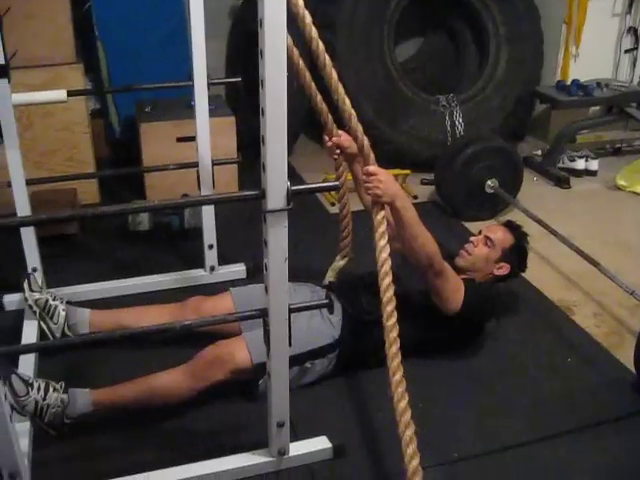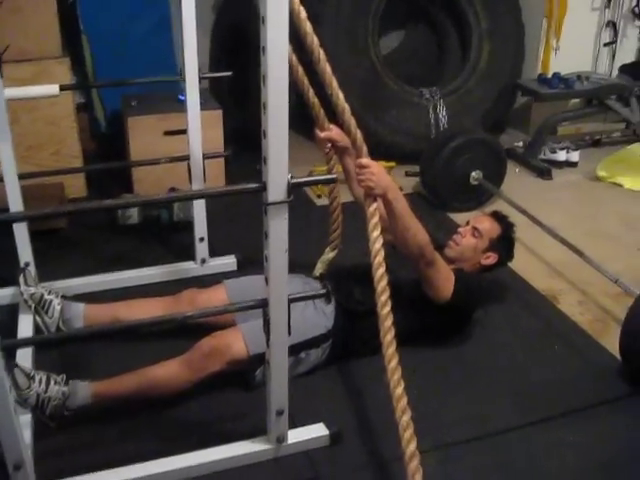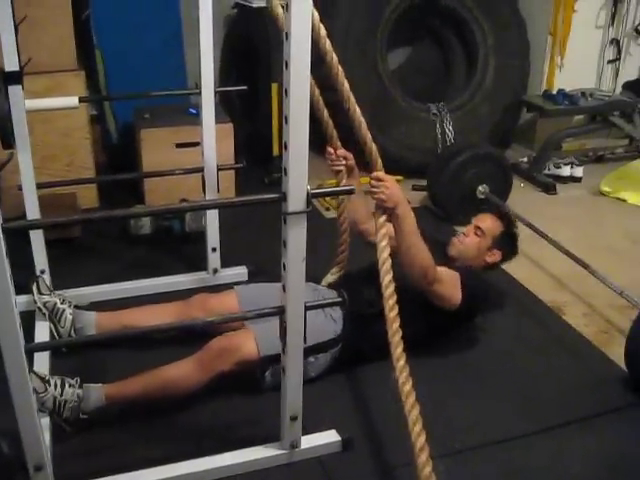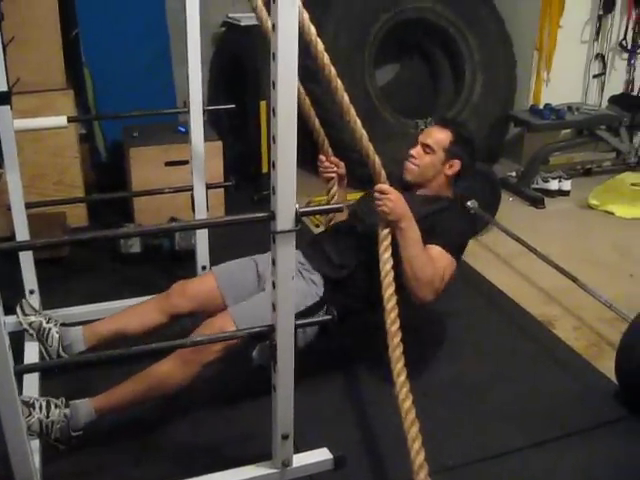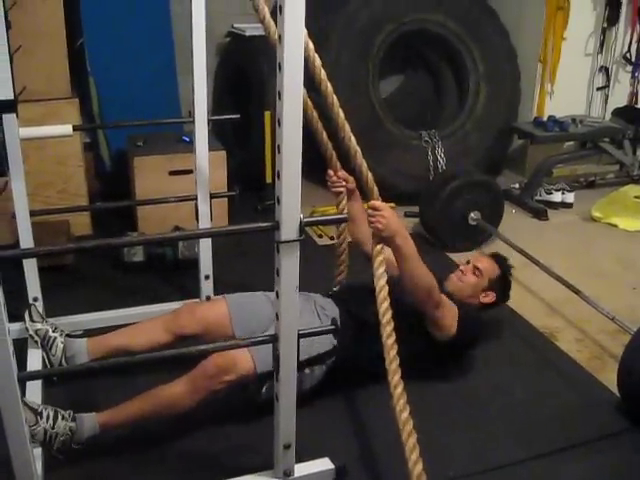
dt=0.7s
person 1, frame 1
left shoulder: (471, 304)
right shoulder: (447, 271)
left elbow: (430, 266)
right elbow: (391, 231)
left wrist: (400, 198)
right wrist: (356, 161)
left hip: (340, 335)
right hip: (326, 297)
left knee: (216, 361)
right knee: (197, 308)
left ankle: (67, 403)
right ankle: (71, 320)
person 1, frame 2
left shoulder: (459, 293)
right shoulder: (434, 260)
left elbow: (421, 256)
right elbow: (377, 215)
left wrist: (391, 191)
right wrist: (345, 153)
left hip: (333, 324)
right hip: (318, 288)
left knee: (212, 353)
right knee: (190, 301)
left ankle: (69, 395)
right ankle: (68, 316)
person 1, frame 3
left shoulder: (469, 287)
right shoulder: (440, 250)
left elbow: (423, 279)
right elbow: (367, 227)
left wrist: (402, 208)
right wrist: (351, 177)
left hip: (342, 327)
right hip: (323, 294)
left knee: (222, 352)
right knee: (201, 306)
left ankle: (83, 399)
right ankle: (80, 323)
person 1, frame 4
left shoulder: (449, 220)
right shoulder: (403, 186)
left elbow: (424, 289)
left wrist: (405, 221)
right wrist: (338, 185)
left hip: (321, 291)
right hip: (298, 259)
left knee: (205, 343)
right knee: (180, 294)
left ankle: (75, 416)
right ankle: (69, 341)
person 1, frame 5
left shoulder: (455, 321)
right shoulder: (433, 281)
left elbow: (428, 300)
right elbow: (371, 248)
left wrist: (401, 237)
right wrist: (354, 197)
left hip: (334, 340)
right hip: (315, 305)
left knee: (215, 371)
right knee: (190, 317)
left ankle: (77, 428)
right ankle: (72, 351)
